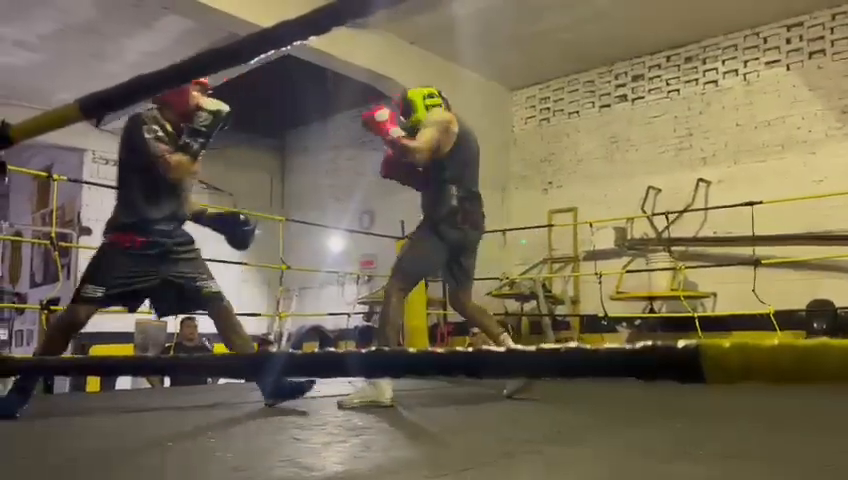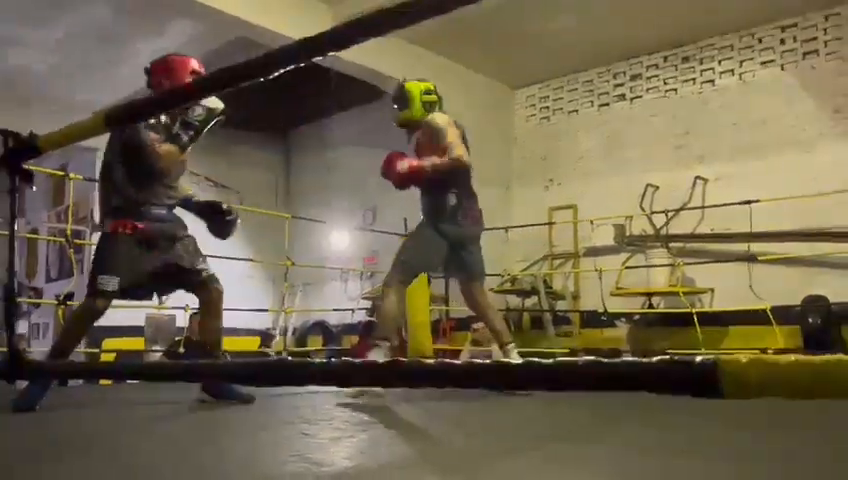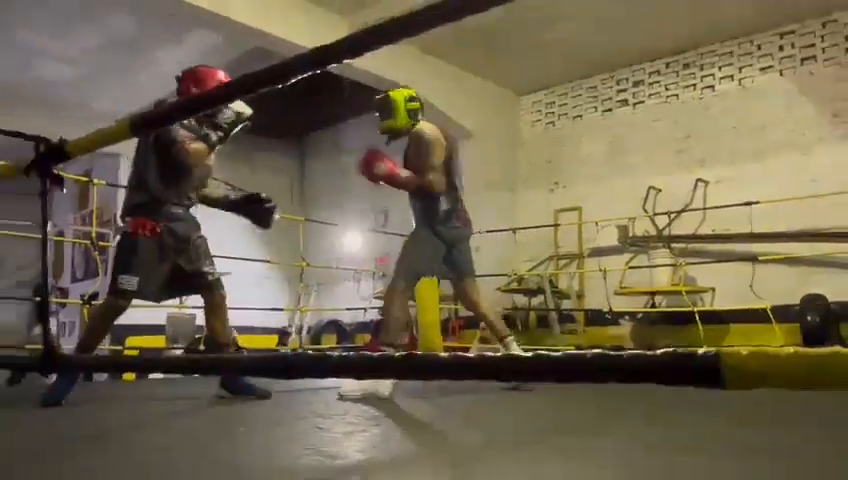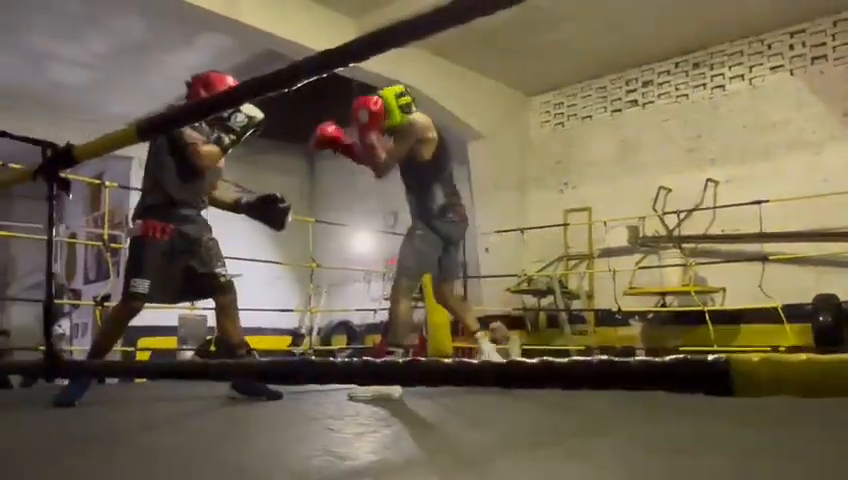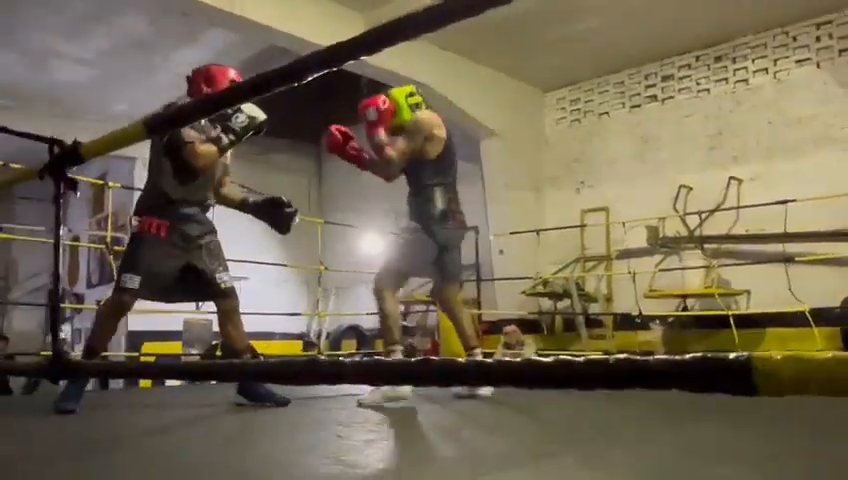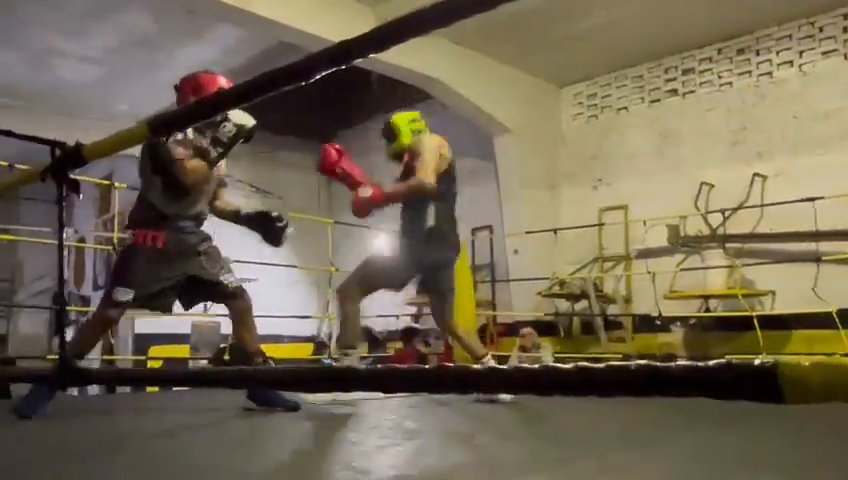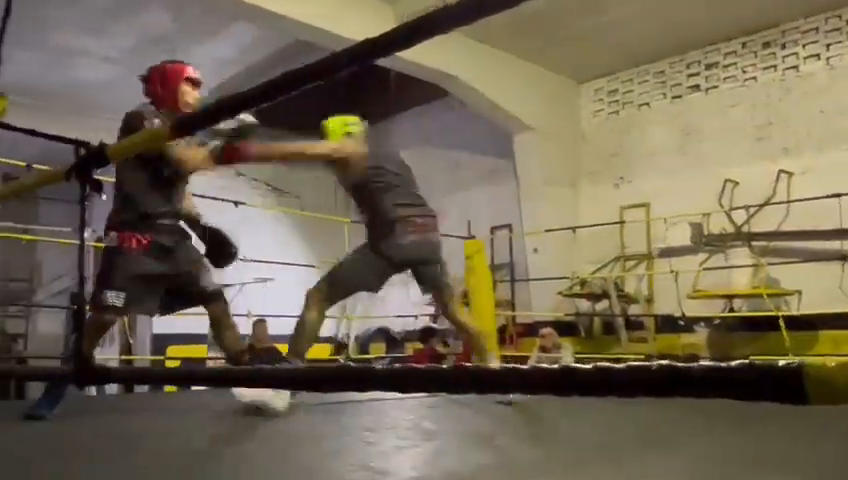
dt=0.2s
person 1, frame 1
left shoulder: (185, 136)
right shoulder: (144, 122)
right elbow: (172, 171)
left wrist: (218, 220)
right wrist: (202, 132)
left hip: (173, 241)
right hip: (131, 239)
left knee: (219, 307)
right knee: (78, 312)
left ankle: (268, 380)
person 1, frame 2
left shoulder: (176, 123)
right elbow: (158, 161)
left wrist: (200, 206)
right wrist: (194, 126)
left hip: (167, 224)
right hip: (128, 223)
left knee: (211, 291)
right knee: (96, 303)
left ankle: (213, 376)
right ankle: (42, 379)
person 1, frame 3
left shoulder: (204, 132)
right elbow: (188, 157)
left wrist: (237, 202)
right wrist: (222, 129)
left hip: (183, 223)
right hip: (148, 221)
left knee: (215, 292)
right knee: (119, 300)
left ankle: (230, 374)
right ankle: (69, 374)
person 1, frame 4
left shoulder: (214, 134)
right elbow: (200, 159)
left wrist: (251, 205)
right wrist: (234, 132)
left hip: (195, 225)
right hip: (159, 223)
left knee: (226, 293)
right knee: (132, 302)
left ankle: (243, 375)
right ankle: (83, 376)
person 1, frame 5
left shoulder: (221, 130)
left elbow: (221, 189)
right elbow: (198, 159)
left wrist: (259, 206)
right wrist: (234, 132)
left hip: (198, 226)
right hip: (159, 222)
left knee: (228, 298)
right knee: (123, 299)
left ankle: (248, 380)
right ankle: (79, 377)
person 1, frame 6
left shoulder: (210, 138)
left elbow: (216, 199)
right elbow: (187, 176)
left wrist: (251, 217)
right wrist: (223, 142)
left hip: (193, 236)
right hip: (154, 233)
left knee: (239, 298)
right knee: (110, 311)
left ankle: (260, 385)
right ankle: (48, 385)
person 1, frame 7
right shoulder: (142, 119)
right elbow: (183, 164)
left wrist: (203, 227)
right wrist: (226, 144)
left hip: (169, 233)
right hip: (132, 234)
left knee: (216, 301)
right knee: (105, 314)
right ankle: (58, 387)
person 2, frame 1
left shoulder: (438, 118)
right shoulder: (460, 133)
left elbow: (418, 154)
left wrist: (387, 127)
right wrist: (403, 170)
left hip: (444, 221)
right hip: (469, 223)
left knee: (395, 290)
right knee: (463, 302)
left ankle: (380, 382)
person 2, frame 2
left shoulder: (434, 123)
right shoulder: (426, 136)
left elbow: (460, 160)
left wrist: (414, 168)
right wrist: (409, 171)
left hip: (444, 219)
right hip: (466, 221)
left knee: (394, 284)
right knee: (477, 298)
left ankle: (377, 361)
right ankle: (514, 363)
person 2, frame 3
left shoulder: (423, 133)
right shoulder: (419, 139)
left elbow: (436, 185)
right elbow: (418, 181)
left wrist: (393, 173)
right wrist: (388, 171)
left hip: (438, 223)
right hip: (453, 223)
left knee: (398, 290)
right knee: (471, 299)
left ankle: (380, 376)
right ankle: (516, 356)
person 2, frame 4
left shoulder: (416, 123)
right shoulder: (410, 132)
left elbow: (381, 168)
right elbow: (379, 161)
left wrist: (368, 128)
right wrist: (342, 143)
left hip: (434, 218)
right hip: (449, 218)
left knee: (402, 290)
right knee: (446, 295)
right ankle: (488, 351)
person 2, frame 5
left shoulder: (424, 120)
right shoulder: (416, 135)
left elbow: (392, 167)
right elbow: (389, 171)
left wrist: (375, 127)
right wrist: (351, 151)
left hip: (433, 222)
right hip: (449, 223)
left knee: (385, 286)
right knee: (449, 300)
person 2, frame 6
left shoulder: (428, 143)
right shoulder: (416, 157)
left elbow: (425, 183)
right elbow: (396, 194)
left wrist: (379, 195)
left hip: (422, 241)
right hip: (443, 243)
left knee: (349, 292)
right knee: (444, 320)
person 2, frame 7
right shoulder: (386, 157)
left hip: (394, 237)
right hip: (426, 235)
left knee: (318, 297)
right knee: (450, 310)
right ankle: (494, 368)
